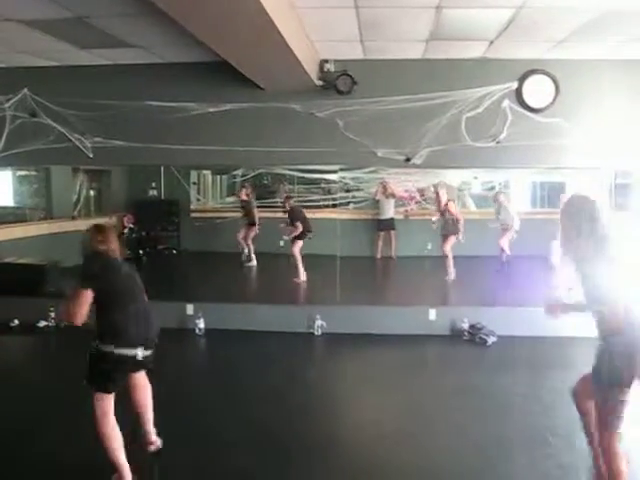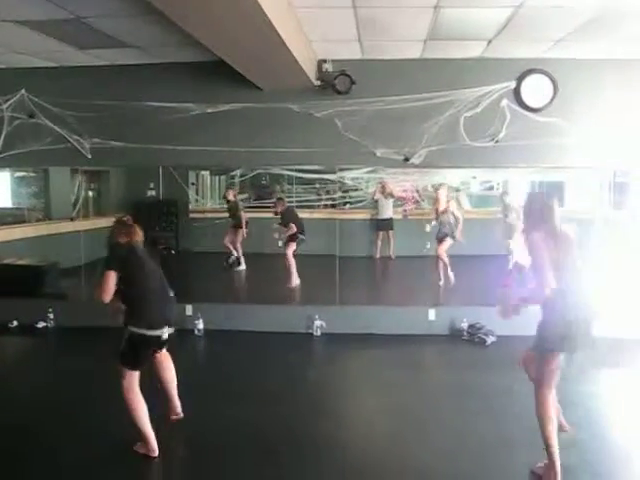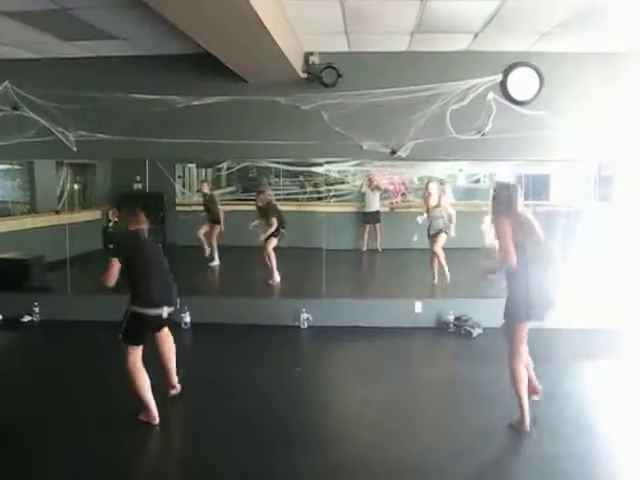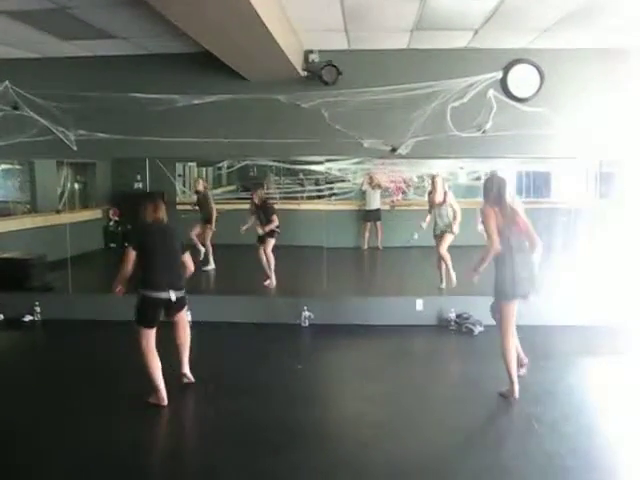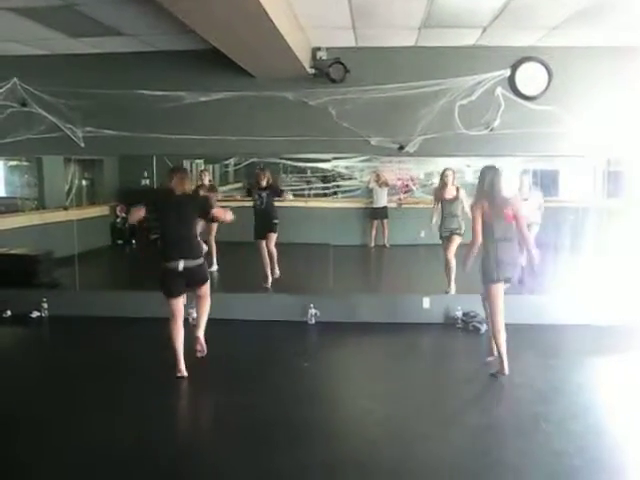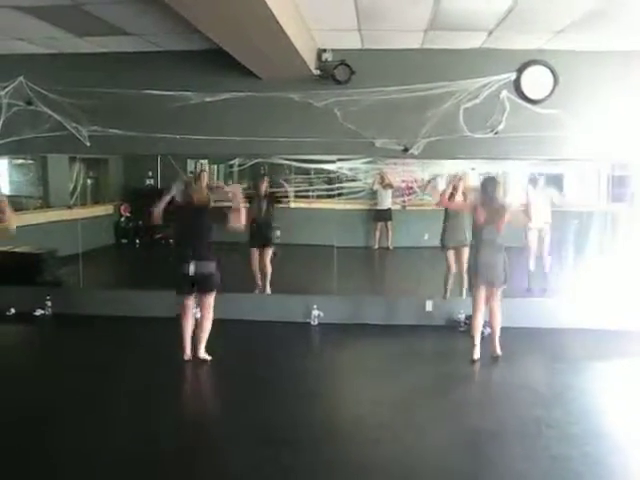
dt=0.5s
person 1, frame 1
left shoulder: (586, 253)
right shoulder: (597, 251)
left elbow: (616, 313)
left wrist: (568, 308)
left knee: (607, 435)
right knee: (582, 393)
person 1, frame 2
left shoulder: (536, 236)
right shoulder: (563, 236)
left elbow: (547, 284)
right elbow: (566, 276)
left hip: (560, 316)
right hip: (577, 314)
left knee: (544, 390)
right knee: (530, 361)
right ankle: (558, 421)
person 1, frame 3
left shoulder: (503, 221)
right shoulder: (528, 220)
left elbow: (510, 261)
right elbow: (541, 257)
left hip: (524, 290)
right hip: (541, 289)
left knee: (517, 354)
right knee: (516, 338)
left ankle: (524, 419)
right ankle: (533, 385)
person 1, frame 4
left shoulder: (489, 210)
right shoulder: (516, 211)
left elbow: (495, 245)
right elbow: (537, 245)
left wrist: (479, 266)
left hip: (508, 272)
right hip: (527, 272)
left knee: (506, 332)
right knee: (497, 313)
left ankle: (513, 387)
right ankle: (521, 356)
person 1, frame 5
left shoulder: (479, 205)
right shoulder: (511, 202)
left elbow: (478, 239)
right elbow: (523, 231)
left wrist: (468, 259)
right wrist: (532, 251)
left hip: (494, 258)
right hip: (512, 258)
left knee: (496, 311)
right knee: (490, 301)
left ankle: (504, 365)
right ankle: (496, 348)
person 1, frame 6
left shoulder: (475, 206)
right shoulder: (504, 210)
left elbow: (443, 202)
left wrist: (450, 187)
left hip: (479, 263)
right hip: (498, 263)
left knee: (479, 307)
right knee: (494, 303)
left ankle: (476, 350)
right ankle: (496, 346)
person 2, frame 1
left shoulder: (92, 268)
right shoulder: (125, 267)
left elbow: (78, 318)
left wrist: (67, 308)
left hip: (114, 345)
right hip: (144, 342)
left knee: (103, 411)
right knee: (136, 375)
right ankle: (151, 435)
person 2, frame 2
left shoulder: (116, 253)
right shoulder: (143, 256)
left elbow: (105, 296)
left wrist: (117, 295)
left hip: (143, 325)
right hip: (166, 320)
left knee: (130, 385)
right knee: (160, 352)
left ankle: (151, 445)
right ankle: (175, 405)
person 2, frame 3
left shoulder: (124, 243)
right shoulder: (152, 244)
left elbow: (110, 281)
left hip: (144, 307)
right hip: (167, 303)
left knee: (133, 360)
right knee: (162, 332)
left ankle: (152, 413)
right ankle: (173, 381)
person 2, frame 4
left shoulder: (142, 232)
right shoulder: (172, 233)
left elbow: (127, 268)
right elbow: (189, 268)
left wrist: (119, 284)
left hip: (152, 291)
right hip: (176, 290)
left knee: (147, 345)
right knee: (182, 320)
left ankle: (161, 395)
right ankle: (185, 368)
person 2, frame 5
left shoulder: (161, 201)
right shoulder: (195, 200)
left elbow: (133, 217)
right elbow: (227, 217)
left wrist: (143, 210)
left hip: (170, 264)
right hip: (193, 261)
left knee: (176, 316)
right knee: (203, 294)
left ankle: (181, 365)
right ankle: (199, 334)
person 2, frame 6
left shoulder: (179, 211)
right shoulder: (208, 212)
left elbow: (155, 216)
right elbow: (240, 222)
left wrist: (170, 194)
right wrist: (237, 197)
left hip: (183, 269)
right hip: (206, 268)
left knee: (187, 309)
right knee: (207, 309)
left ankle: (187, 351)
right ankle: (201, 350)
